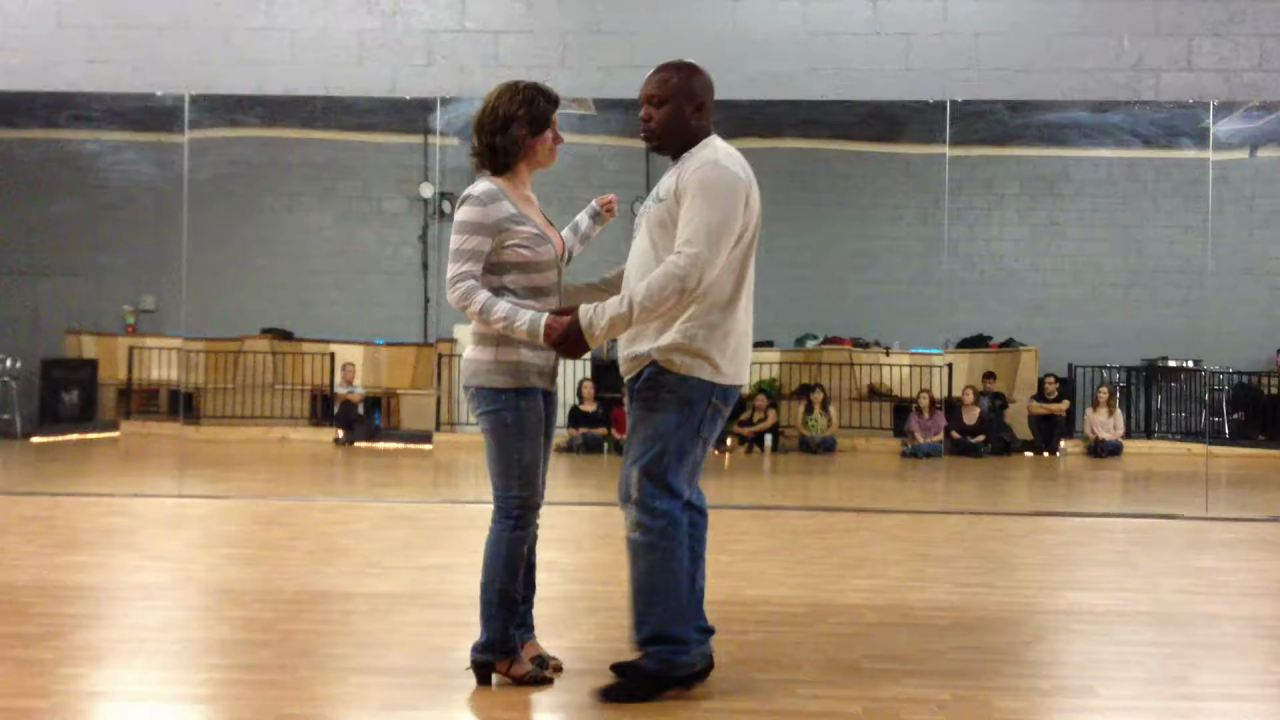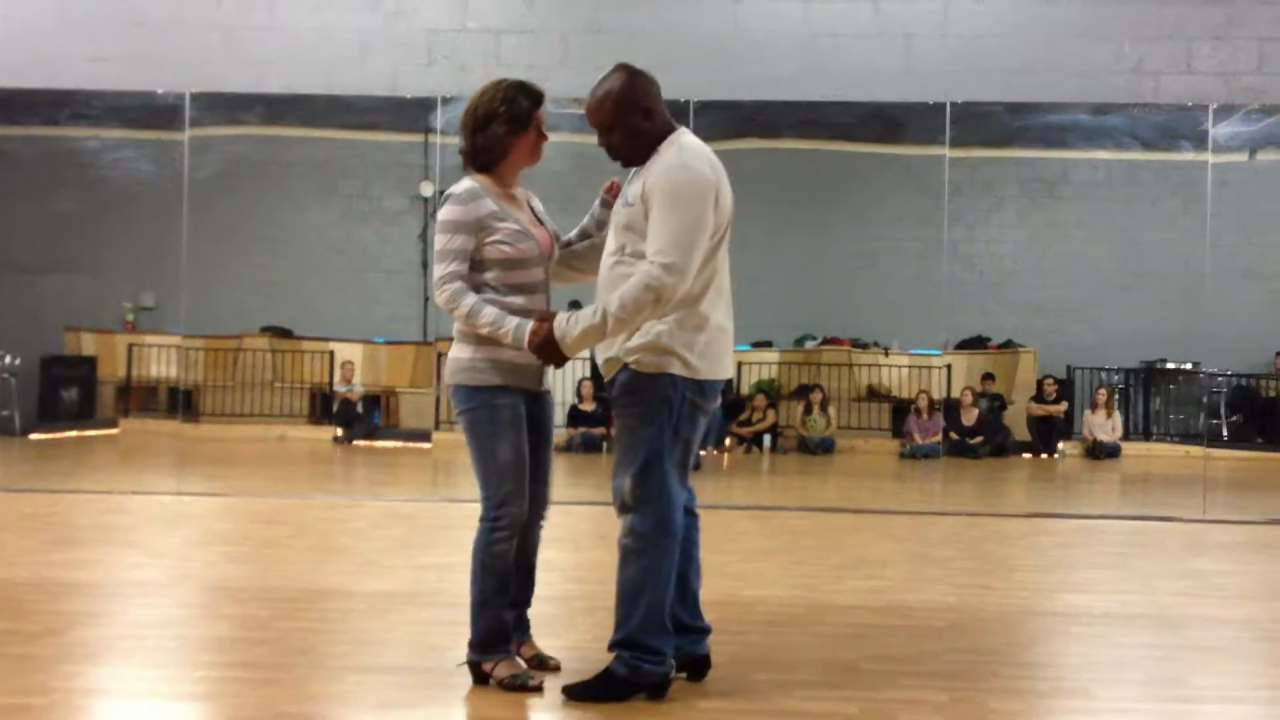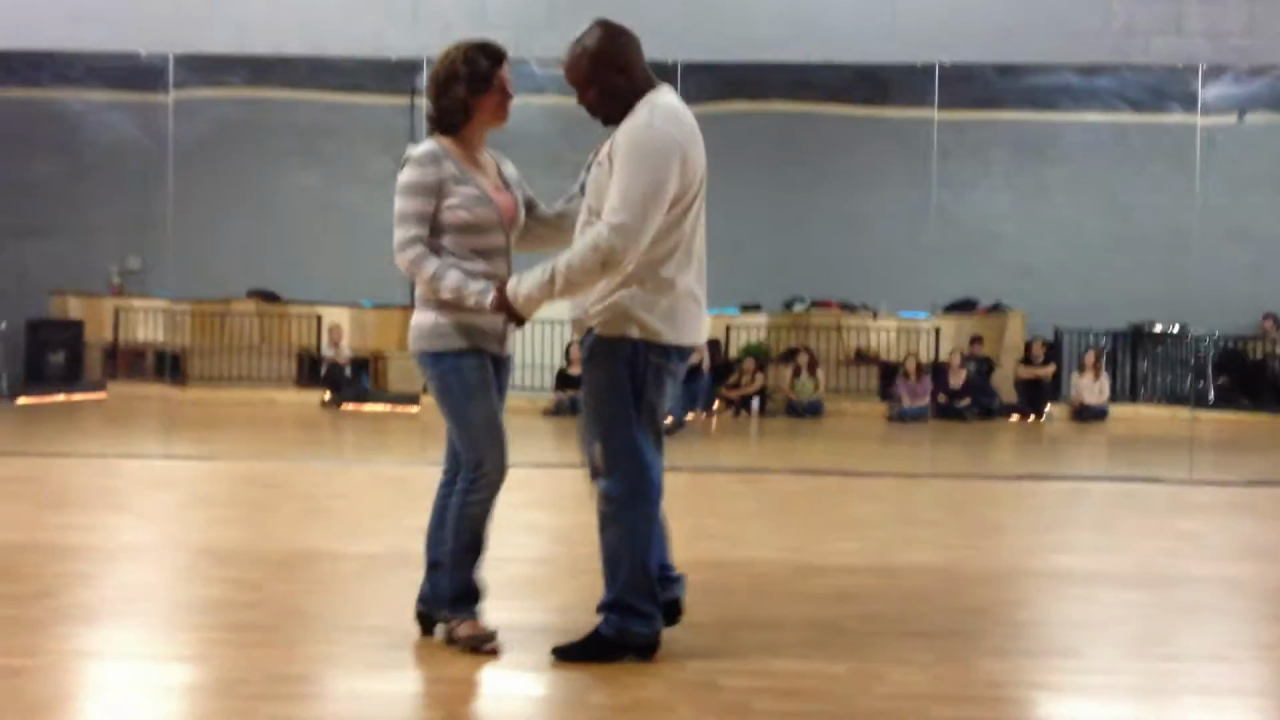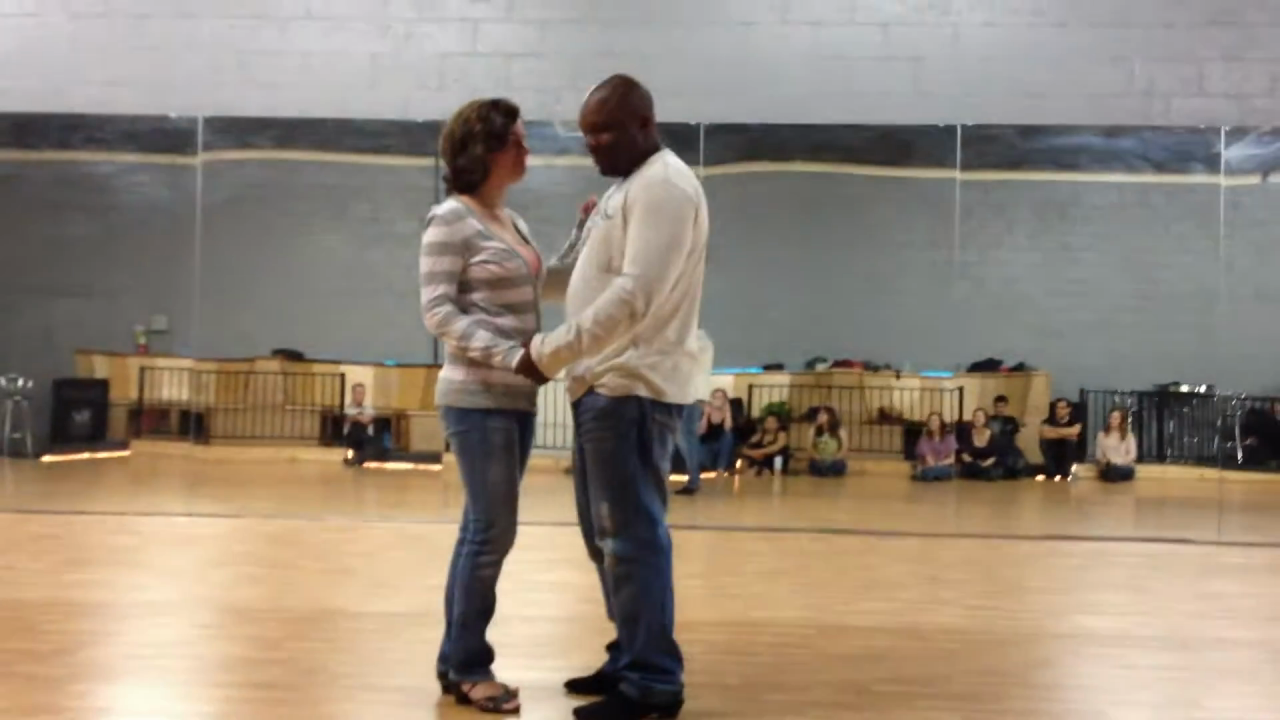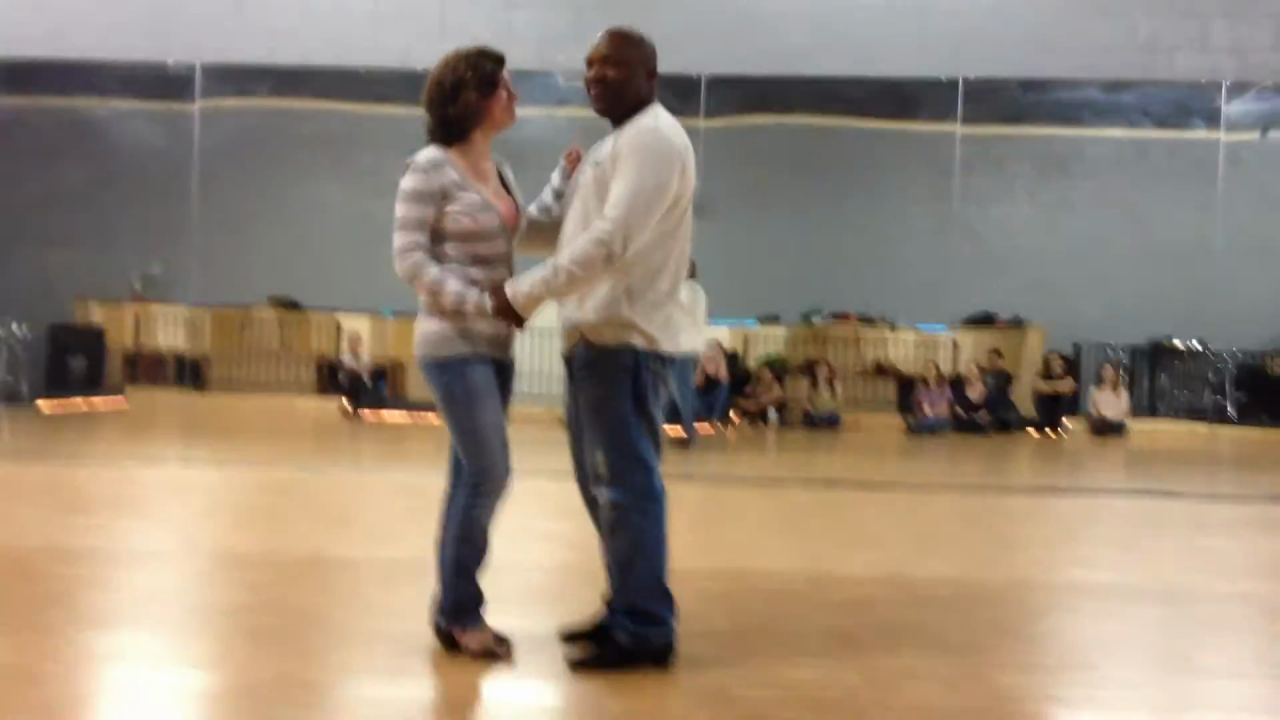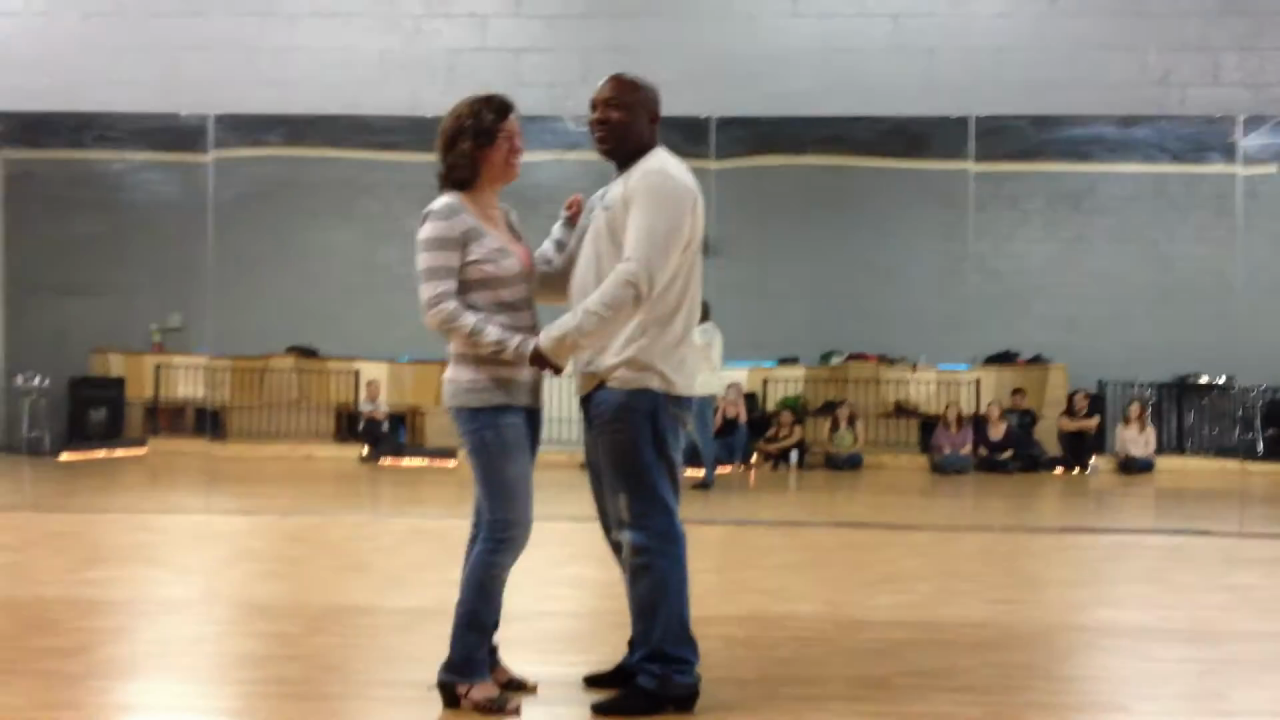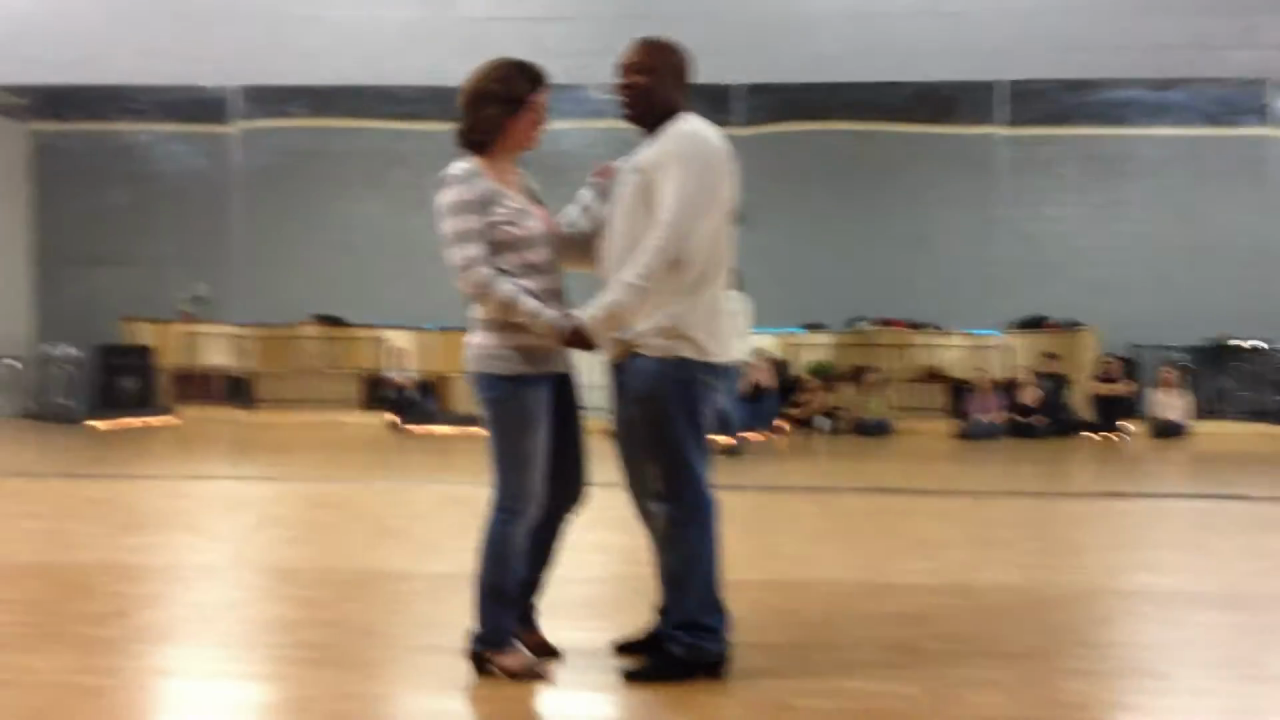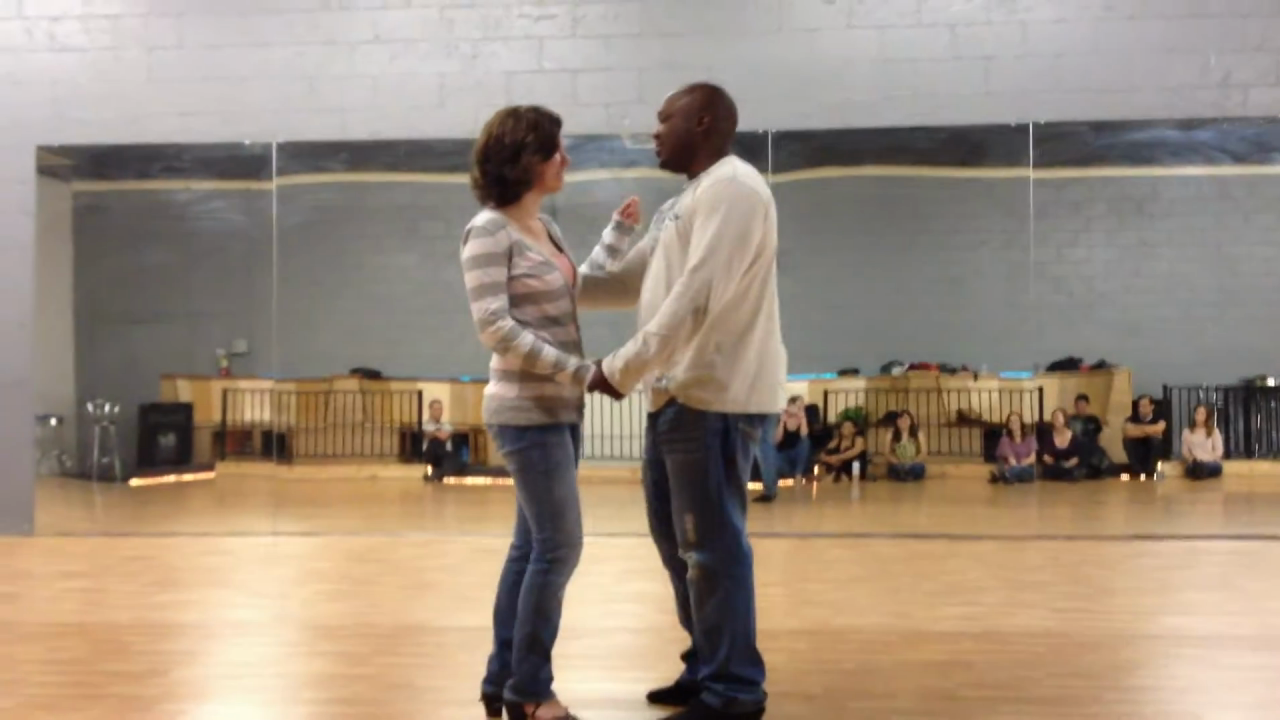
dt=0.5s
person 1, frame 1
left shoulder: (714, 169)
right shoulder: (685, 173)
left elbow: (686, 275)
left wrist: (591, 323)
right wrist: (593, 323)
left hip: (687, 366)
right hip: (670, 362)
left knee: (651, 500)
right knee: (676, 503)
left ankle: (669, 651)
right ankle: (688, 642)
person 1, frame 2
left shoulder: (682, 168)
right shoulder: (659, 168)
left elbow: (663, 279)
left wrist: (570, 332)
right wrist: (573, 330)
left hip: (667, 364)
right hip: (658, 361)
left knee: (647, 508)
right knee: (669, 505)
left ankle: (642, 660)
right ankle: (684, 642)
person 1, frame 3
left shoulder: (654, 131)
right shoulder: (649, 122)
left elbow: (616, 242)
left wrist: (526, 292)
right wrist: (537, 289)
left hip: (639, 326)
right hip: (633, 322)
left knee: (623, 473)
right knee: (625, 468)
left ankle: (631, 622)
right ankle: (656, 590)
person 1, frame 4
left shoulder: (664, 186)
right shoulder: (630, 187)
left elbow: (635, 297)
left wrist: (550, 351)
right wrist: (557, 352)
left hip: (634, 388)
right hip: (606, 384)
left knee: (632, 535)
right knee: (609, 533)
right ankle: (631, 660)
person 1, frame 5
left shoulder: (653, 137)
right shoulder: (619, 142)
left elbow: (613, 242)
left wrist: (525, 293)
left hip: (625, 340)
right hip: (598, 335)
left knee: (624, 486)
right knee: (604, 485)
left ankle: (644, 631)
right ankle: (626, 612)
person 1, frame 6
left shoulder: (660, 179)
right shoulder: (624, 185)
left elbow: (635, 282)
left wrist: (558, 341)
left hip: (641, 383)
right hip: (613, 379)
left knee: (647, 529)
right knee: (628, 529)
right ankle: (648, 656)
person 1, frame 7
left shoulder: (692, 143)
right shoulder: (647, 154)
left elbow: (670, 250)
right elbow: (616, 246)
left wrist: (596, 318)
left hip: (672, 349)
right hip: (639, 348)
left knee: (677, 496)
right knee: (658, 496)
left ankle: (698, 639)
right ankle: (679, 622)
person 1, frame 8
left shoulder: (731, 188)
right shoulder: (695, 197)
left elbow: (696, 298)
right elbow: (637, 279)
left wrist: (620, 369)
left hip: (716, 399)
right hip: (682, 395)
left knee: (711, 546)
right knee: (677, 538)
right ankle: (707, 666)
person 2, frame 1
left shoulder: (528, 200)
right shoulder: (483, 200)
right elbow: (462, 288)
left wrist: (590, 223)
right wrist: (536, 324)
left hip: (537, 374)
right hip: (504, 376)
left knee: (525, 509)
right knee: (517, 508)
left ankle: (518, 634)
right ankle: (496, 648)
person 2, frame 2
left shoulder: (528, 202)
right shoulder: (466, 199)
left elbow: (568, 265)
right elbow: (448, 289)
left wrist: (605, 210)
right wrist: (520, 331)
left hip: (529, 378)
right hip: (486, 375)
left knee: (531, 508)
right knee: (505, 509)
left ankle: (513, 631)
right ankle: (488, 647)
person 2, frame 3
left shoulder: (499, 165)
right shoulder: (428, 161)
left elbow: (544, 229)
right elbow: (410, 249)
right wrist: (475, 295)
left hip: (487, 337)
right hip: (449, 336)
left knee: (467, 468)
right knee: (483, 464)
left ankle: (437, 598)
right ankle: (453, 601)
person 2, frame 4
left shoulder: (511, 221)
right shoulder: (451, 219)
left elbow: (543, 287)
right elbow: (438, 311)
right wrist: (510, 355)
left hip: (516, 397)
right hip: (477, 397)
left knee: (484, 530)
right knee: (492, 531)
left ankle: (456, 659)
right ankle: (469, 667)
person 2, frame 5
left shoulder: (499, 169)
right shoulder: (430, 168)
left elbow: (526, 232)
right elbow: (409, 258)
left wrist: (567, 177)
right wrist: (479, 304)
left hip: (495, 346)
right hip: (455, 346)
left knee: (472, 478)
right knee: (487, 473)
left ankle: (458, 611)
right ankle: (459, 612)
person 2, frame 6
left shoulder: (502, 215)
right shoulder: (446, 215)
right elbow: (439, 309)
left wrist: (567, 227)
right wrist: (524, 348)
left hip: (520, 392)
right hip: (484, 394)
left knee: (495, 528)
right knee: (508, 528)
left ankle: (482, 656)
right ankle: (463, 670)
person 2, frame 7
left shoulder: (519, 180)
right shoulder: (465, 180)
right elbow: (474, 275)
left wrist: (594, 198)
right wrist: (559, 324)
left hip: (547, 362)
right hip: (507, 361)
left knee: (565, 491)
right knee: (522, 502)
left ankle: (516, 613)
right ankle: (495, 638)
person 2, frame 8
left shoulder: (544, 227)
right shoulder: (488, 231)
left elbow: (578, 294)
right elbow: (495, 328)
left wrist: (620, 232)
right wrist: (581, 371)
left hip: (557, 410)
right hip: (526, 411)
left knee: (531, 547)
right knee: (559, 546)
